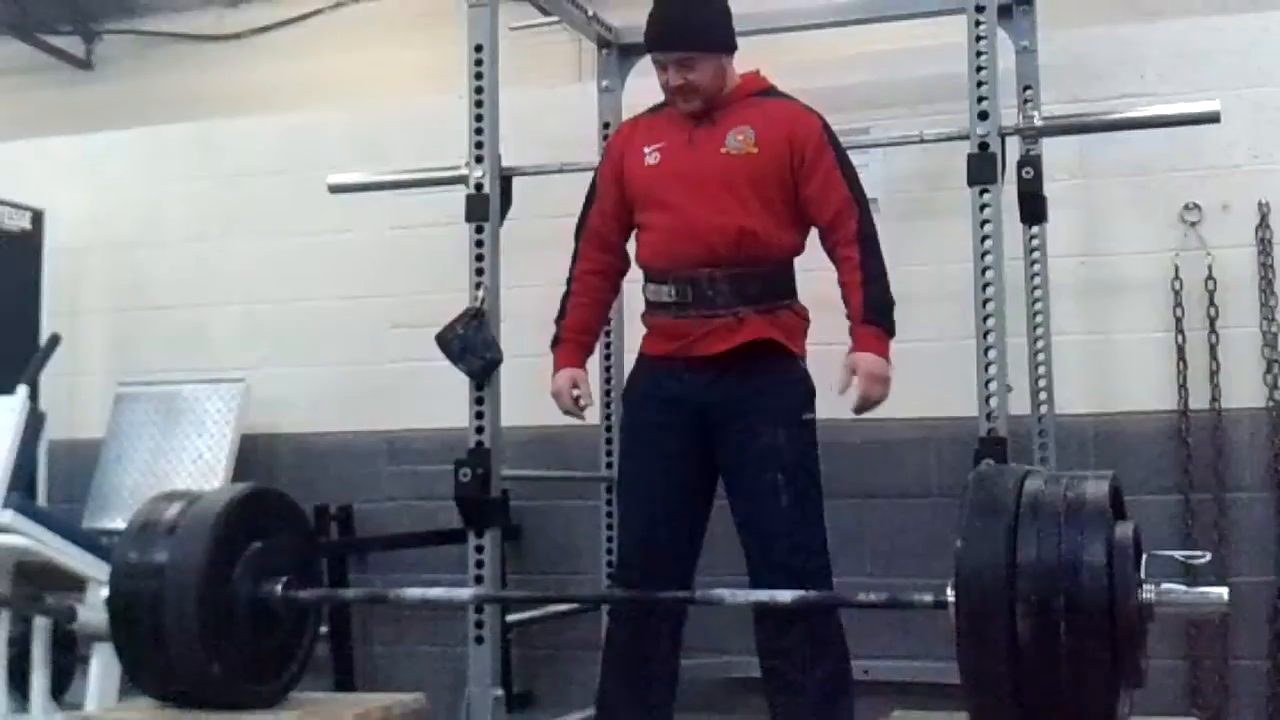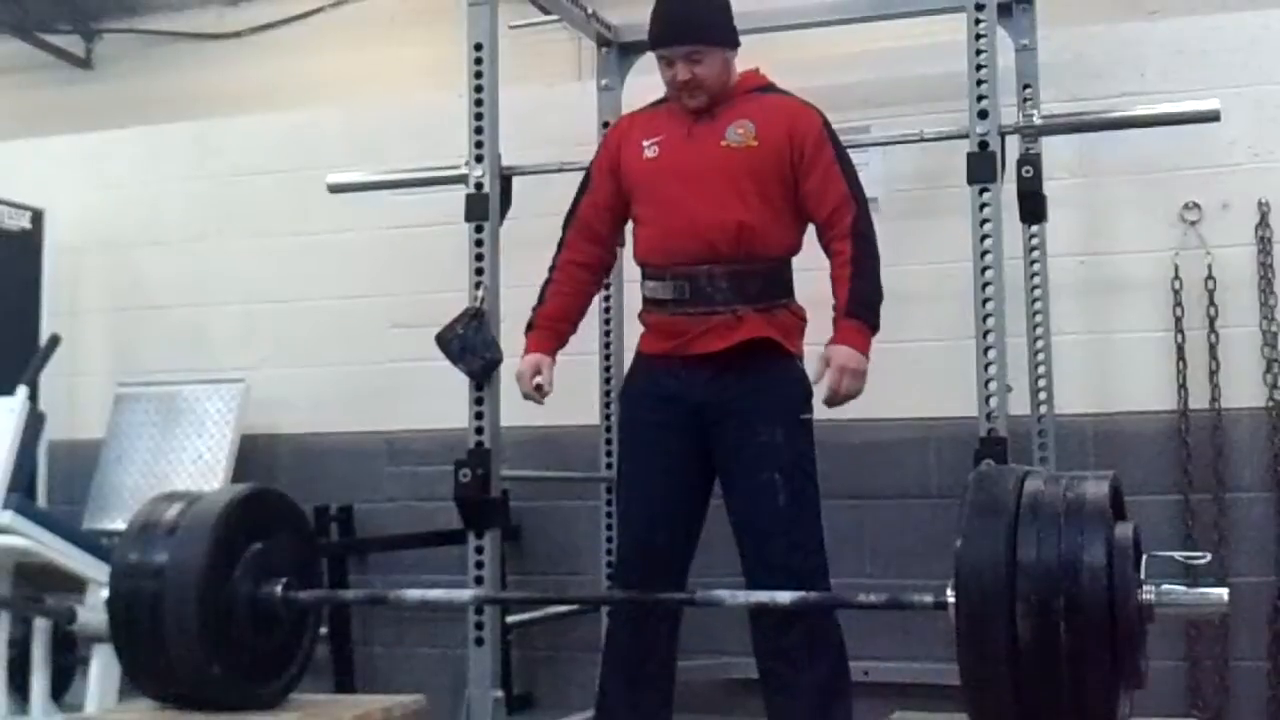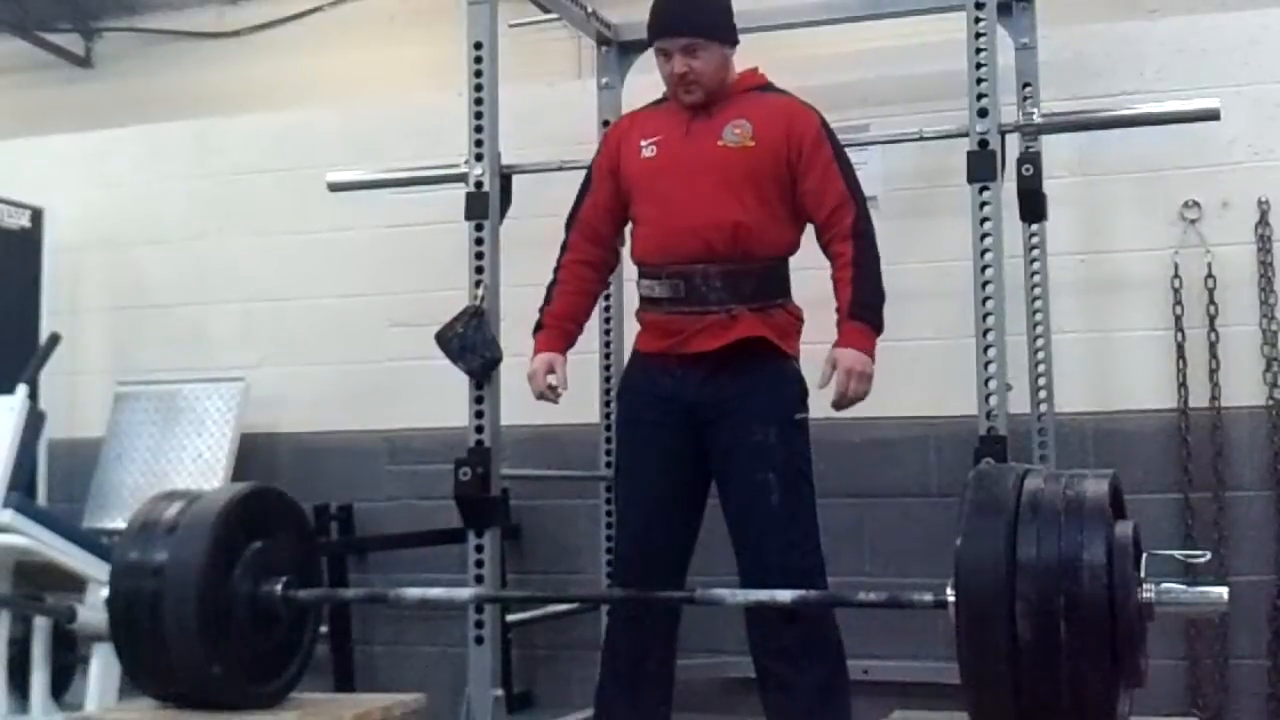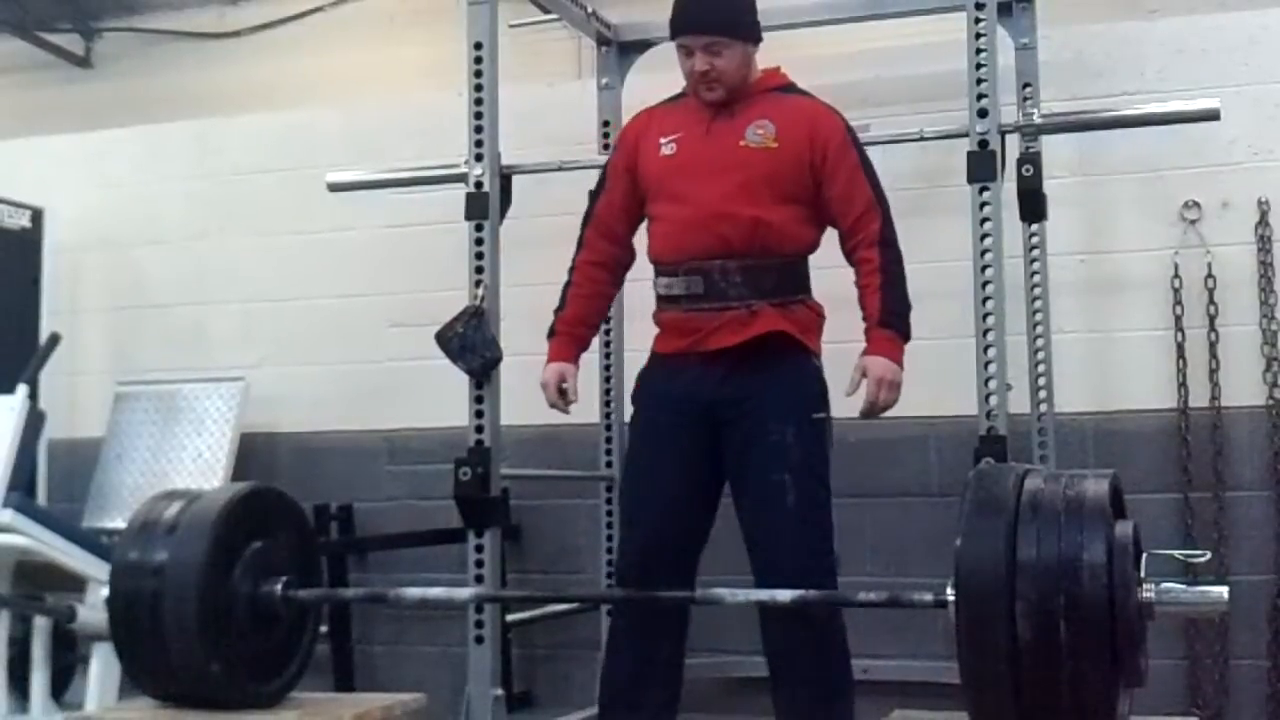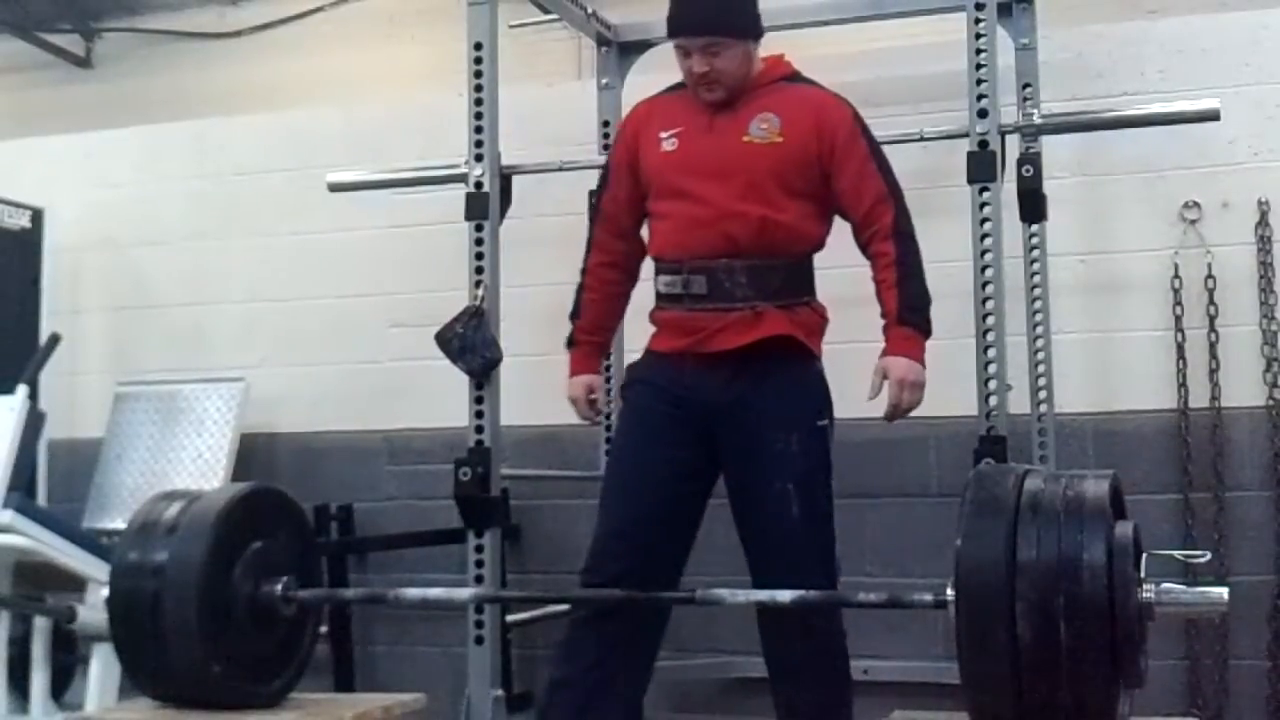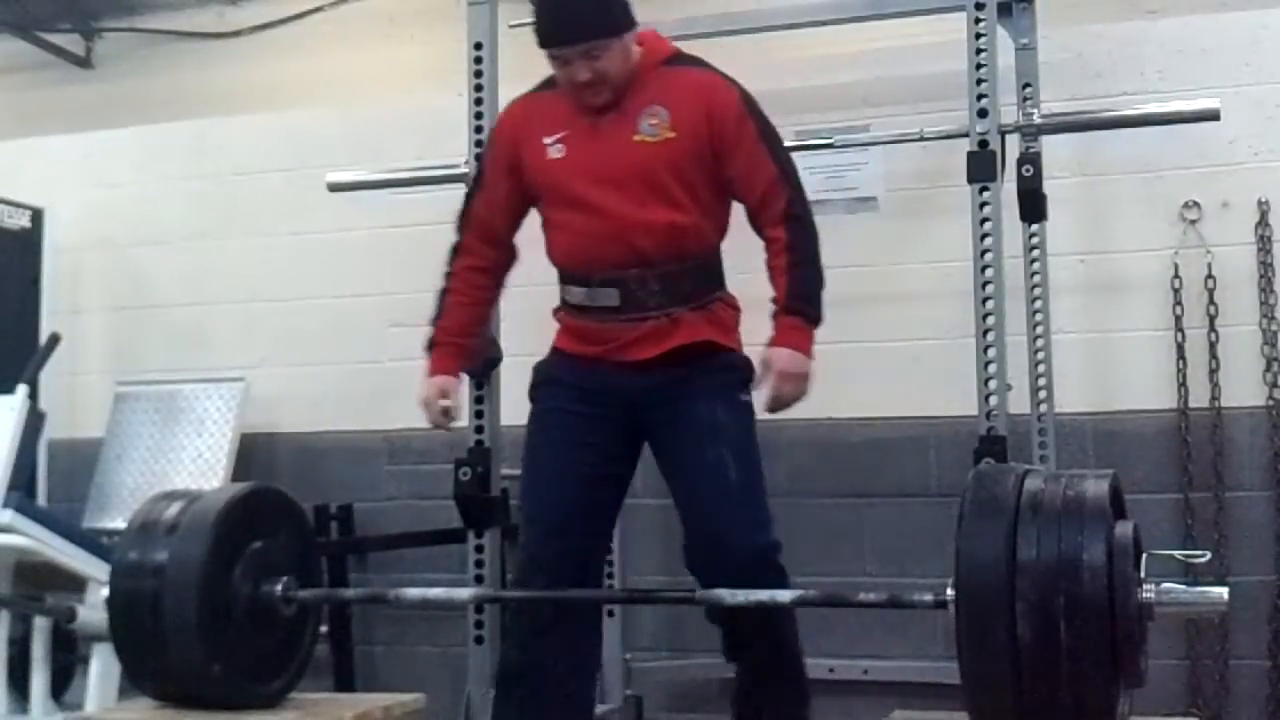
dt=0.4s
person 1, frame 1
left shoulder: (789, 125)
right shoulder: (631, 142)
left elbow: (851, 233)
right elbow: (596, 255)
left wrist: (870, 339)
right wrist: (570, 353)
left hip: (762, 374)
right hip: (662, 379)
left knee: (789, 569)
right knee: (645, 570)
person 1, frame 2
left shoulder: (789, 121)
right shoulder: (629, 137)
left elbow: (847, 229)
right elbow: (583, 246)
left wrist: (853, 331)
right wrist: (542, 340)
left hip: (759, 373)
right hip: (659, 377)
left knee: (785, 569)
right knee: (642, 569)
person 1, frame 3
left shoulder: (787, 121)
right shoulder: (629, 136)
left elbow: (847, 230)
right elbow: (586, 247)
left wrist: (857, 333)
right wrist: (551, 338)
left hip: (755, 371)
right hip: (656, 376)
left knee: (782, 570)
right knee: (641, 570)
person 1, frame 4
left shoulder: (808, 123)
right shoulder: (646, 132)
left elbow: (869, 234)
right elbow: (601, 247)
left wrist: (886, 340)
right wrist: (564, 346)
left hip: (774, 371)
right hip: (674, 374)
left knee: (794, 572)
right knee: (647, 569)
person 1, frame 5
left shoulder: (816, 114)
right shoulder: (646, 124)
left elbow: (885, 227)
right elbow: (611, 246)
left wrist: (904, 339)
right wrist: (585, 354)
left hip: (775, 372)
right hip: (668, 374)
left knee: (794, 580)
right knee: (620, 570)
person 1, frame 6
left shoulder: (704, 95)
right shoulder: (525, 123)
left elbow: (782, 210)
right elbow: (481, 247)
left wrist: (793, 330)
right wrist: (446, 357)
left hip: (694, 364)
right hip: (581, 373)
left knee: (739, 551)
right knee: (550, 576)
